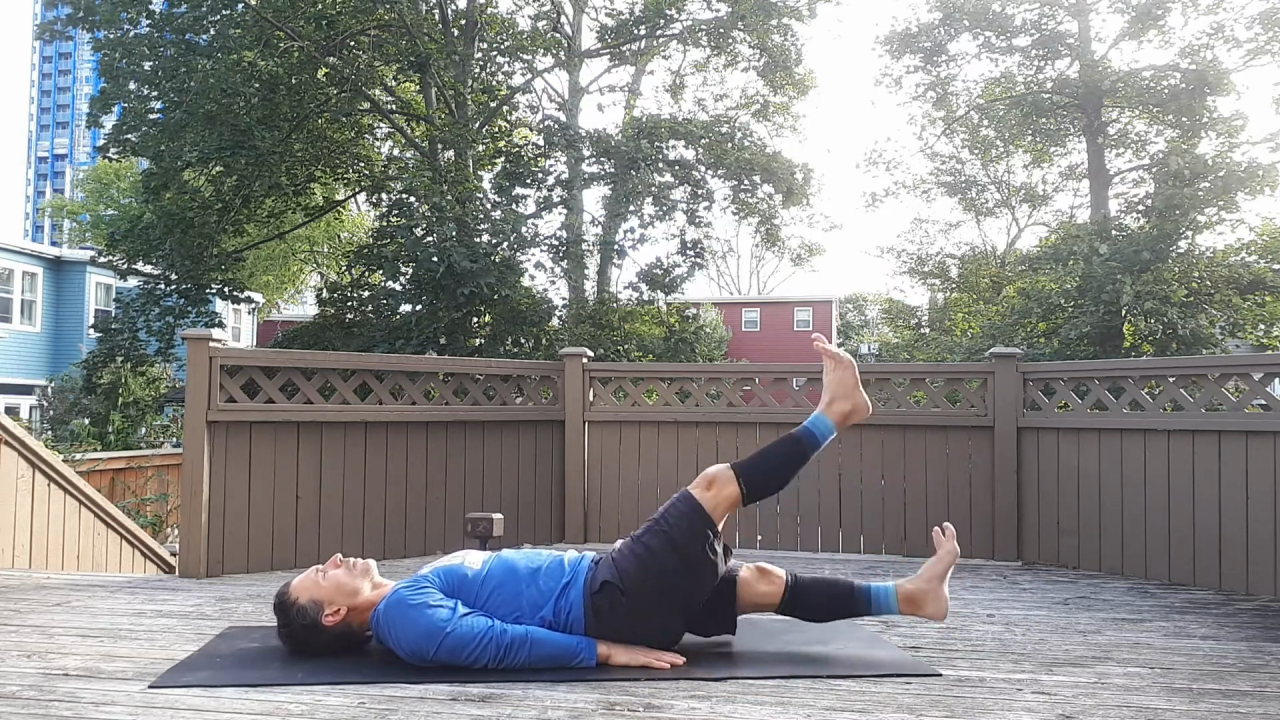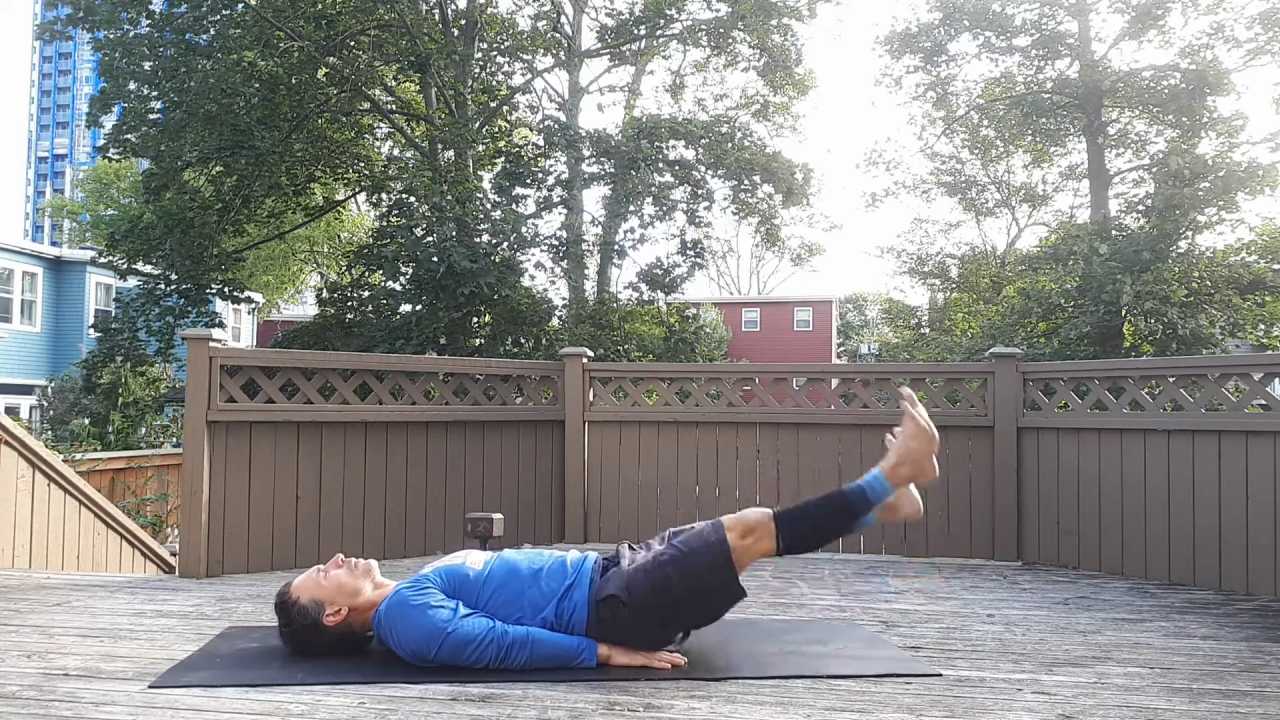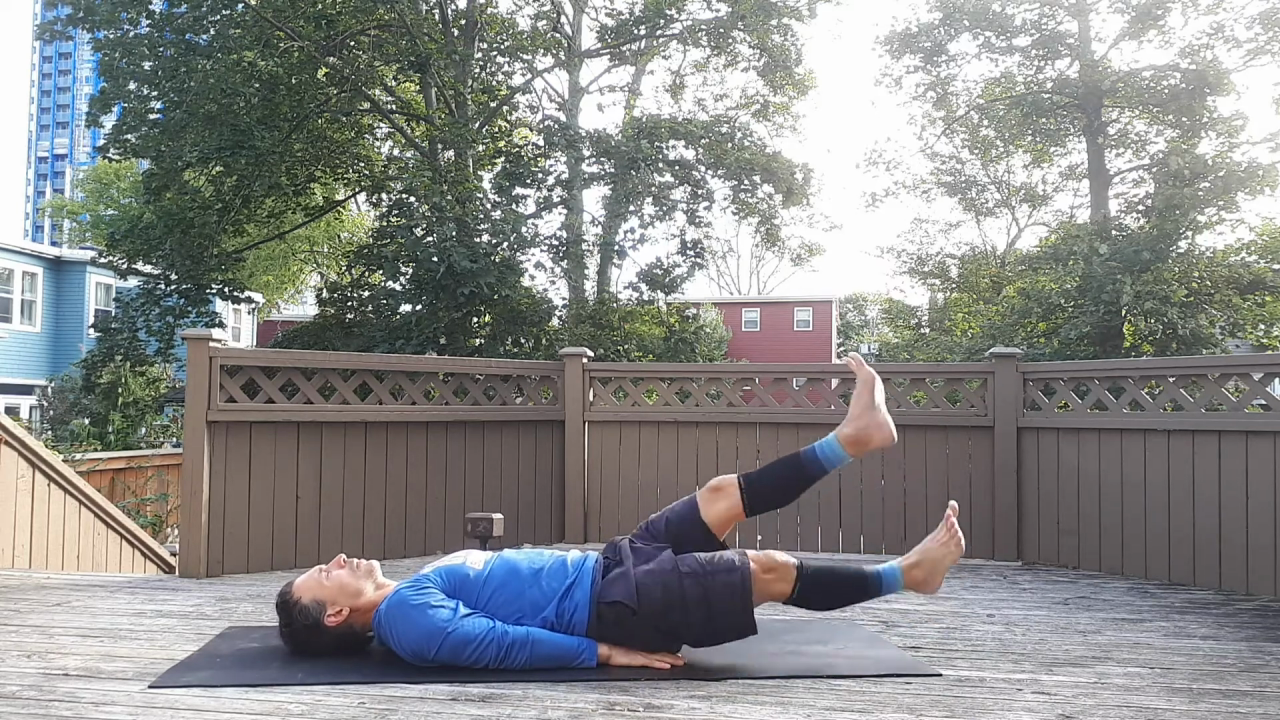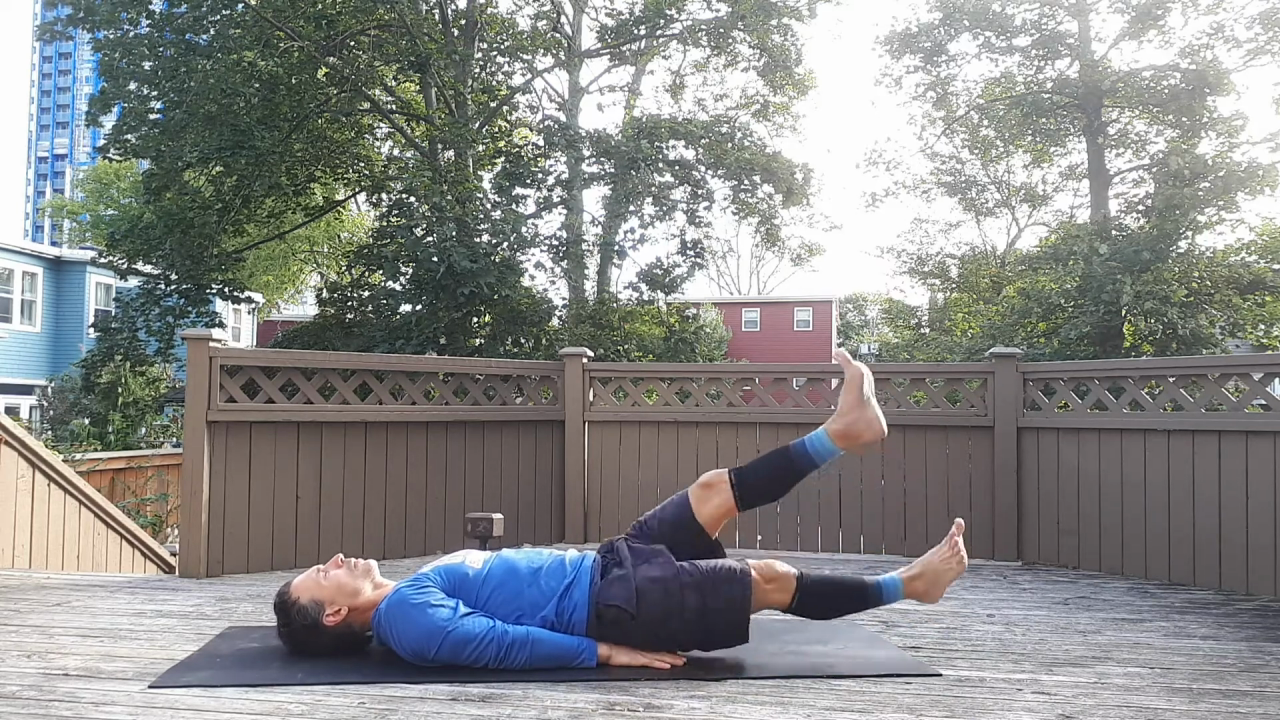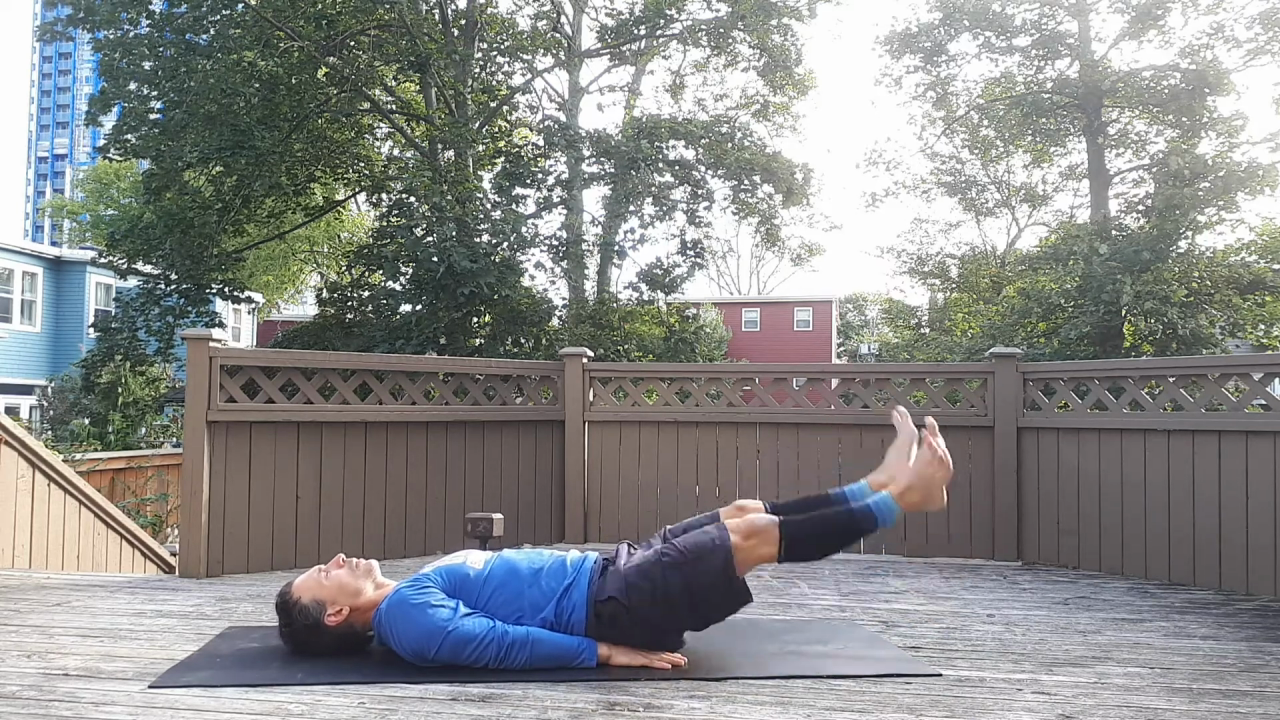
dt=0.2s
person 1, frame 1
left shoulder: (415, 591)
right shoulder: (405, 619)
right elbow: (502, 644)
right wrist: (607, 649)
left hip: (600, 577)
right hip: (611, 604)
left knee: (763, 583)
right knee: (717, 485)
left ankle: (909, 594)
right ankle: (830, 416)
person 1, frame 2
left shoulder: (410, 593)
right shoulder: (402, 620)
right elbow: (499, 644)
right wrist: (607, 652)
left hip: (603, 576)
right hip: (608, 606)
left knee: (746, 523)
right knee: (751, 530)
left ankle: (876, 496)
right ankle: (890, 476)
person 1, frame 3
left shoulder: (415, 592)
right shoulder: (406, 620)
right elbow: (503, 644)
right wrist: (609, 651)
left hip: (606, 571)
right hip: (612, 606)
left knee: (724, 494)
right knee: (770, 568)
left ankle: (852, 436)
right ankle: (900, 576)
person 1, frame 4
left shoulder: (411, 592)
right shoulder: (405, 618)
right elbow: (502, 644)
right wrist: (609, 650)
left hip: (603, 569)
right hip: (610, 606)
left knee: (717, 487)
right knee: (771, 580)
left ankle: (843, 430)
right ankle: (907, 584)
person 1, frame 5
left shoulder: (411, 591)
right shoulder: (403, 619)
right elbow: (498, 642)
right wrist: (610, 651)
left hip: (603, 578)
right hip: (609, 607)
left knee: (747, 520)
right knee: (755, 532)
left ankle: (881, 492)
right ankle: (898, 498)
